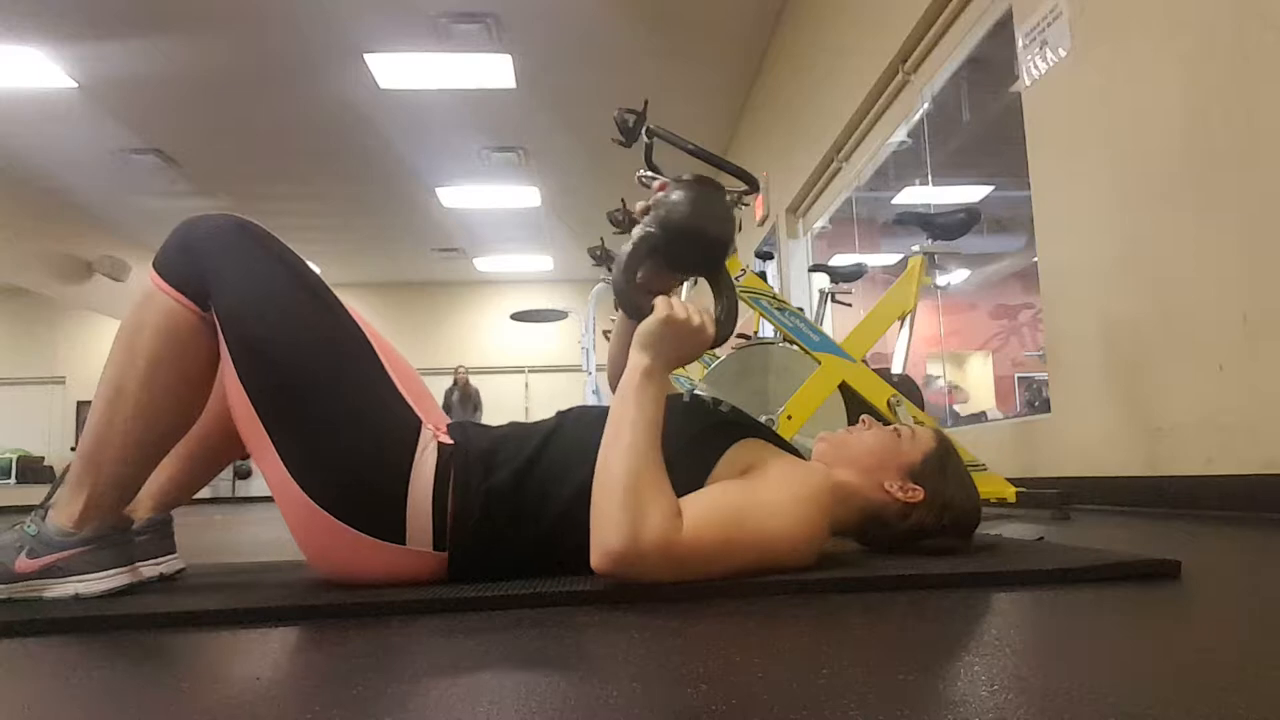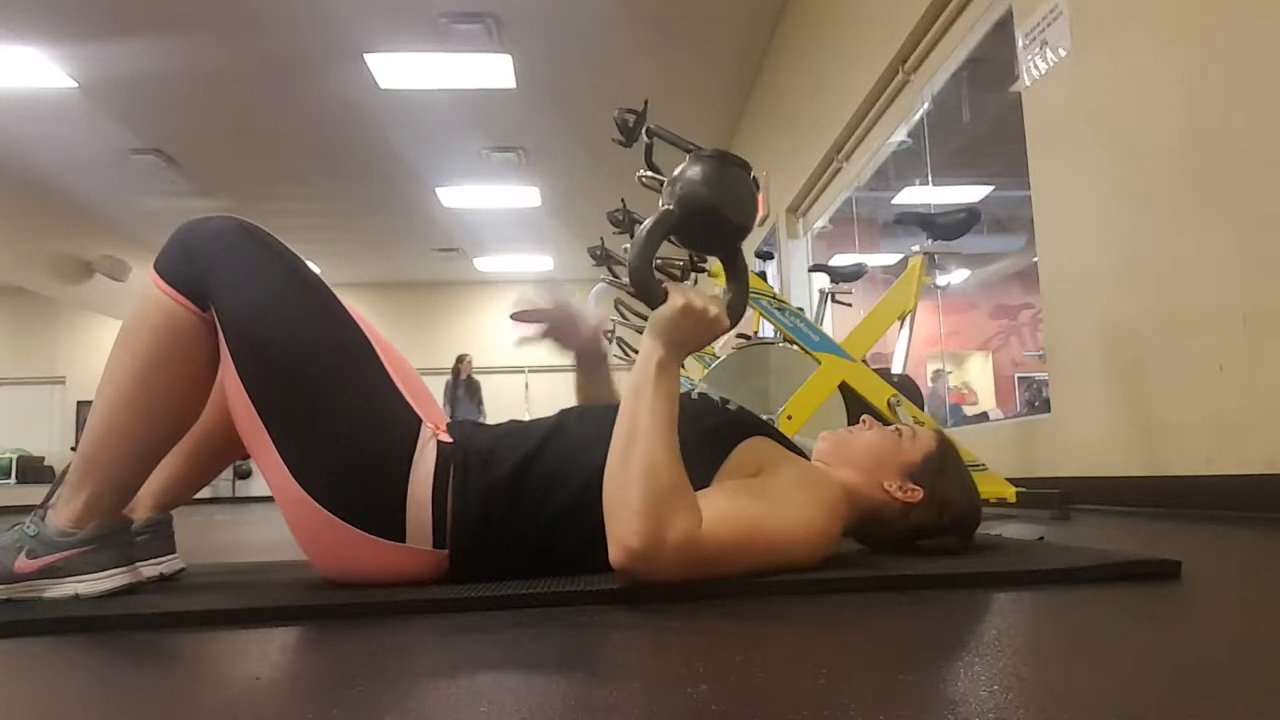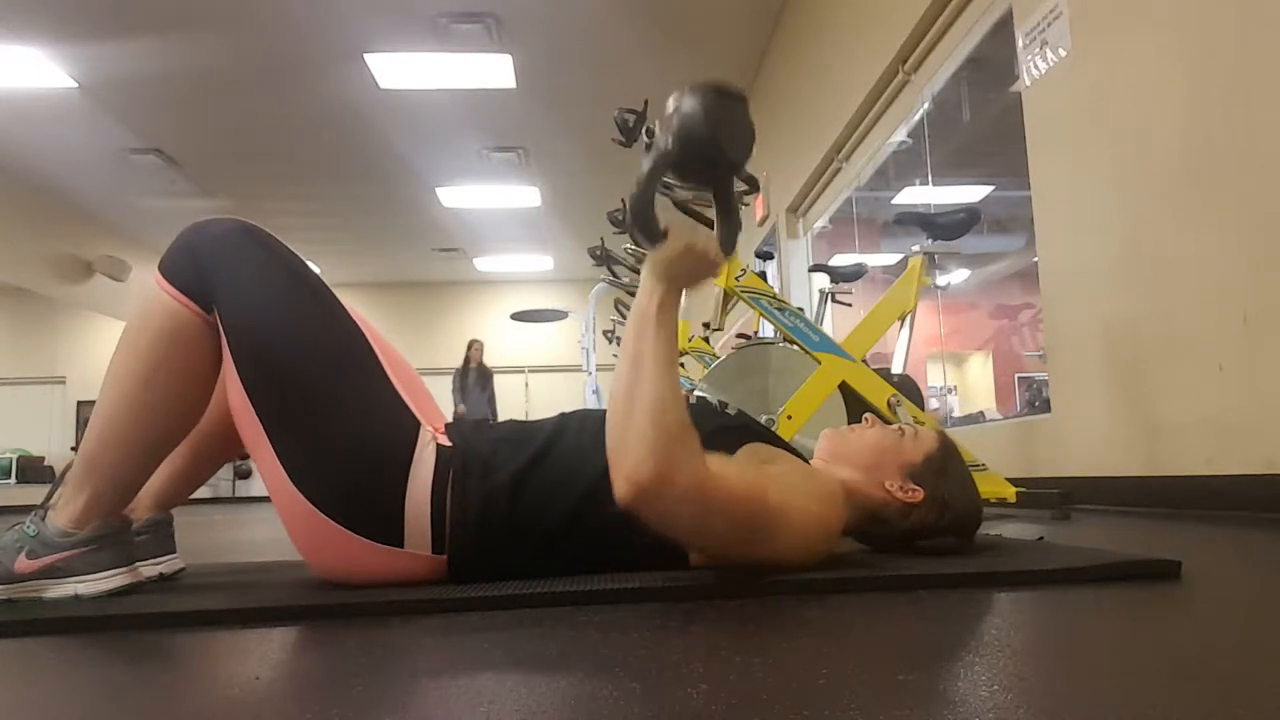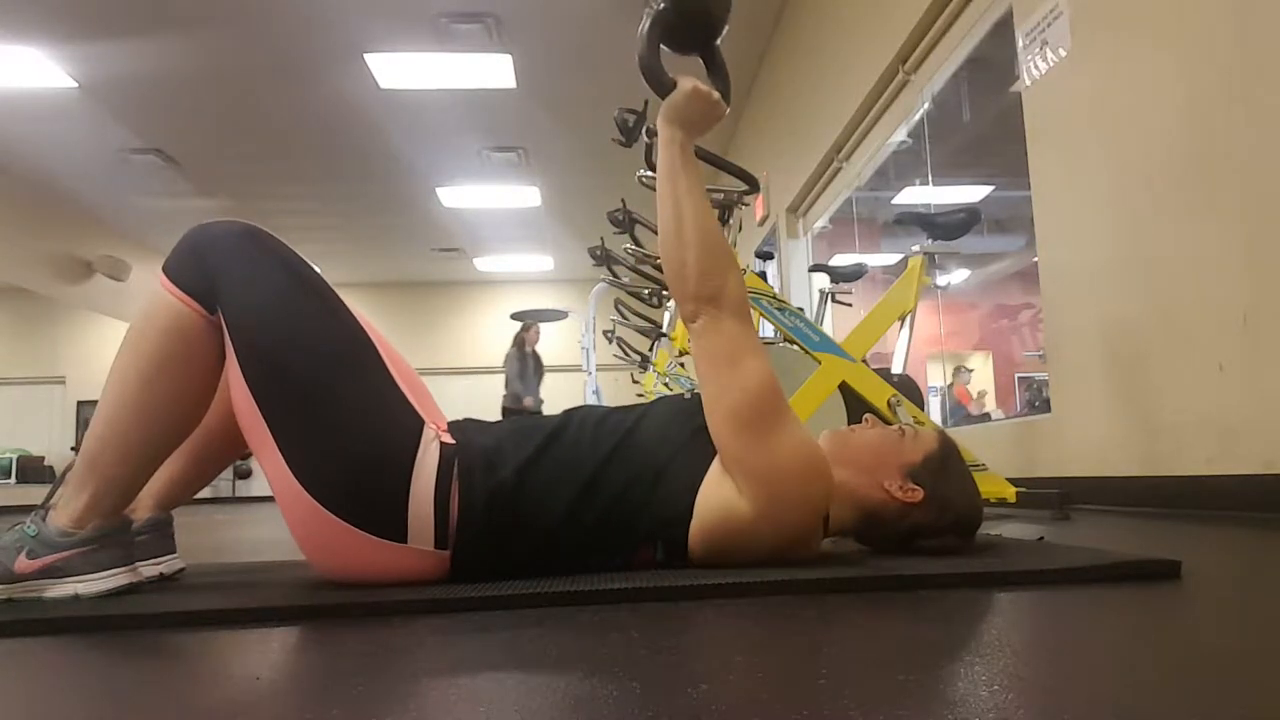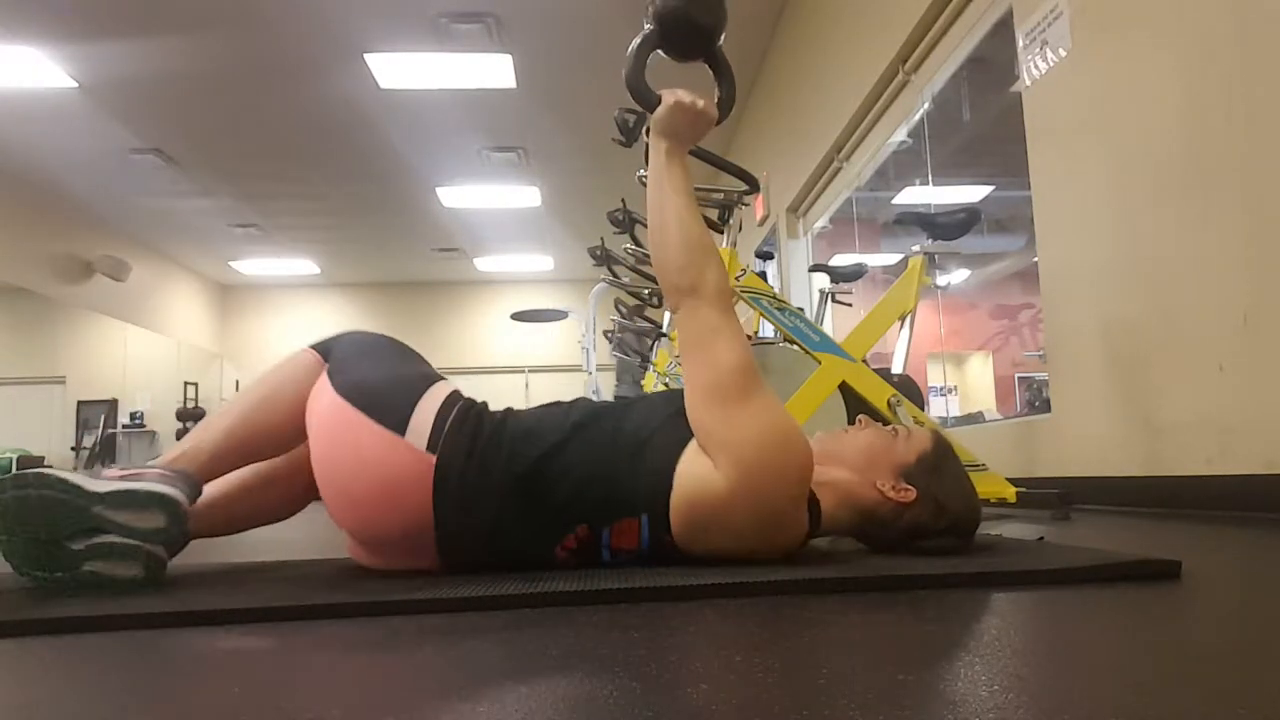
dt=1s
person 1, frame 1
left shoulder: (795, 507)
right shoulder: (779, 475)
left elbow: (619, 546)
right elbow: (630, 405)
left wrist: (653, 362)
right wrist: (650, 286)
left hip: (405, 509)
right hip: (439, 476)
left knee: (211, 249)
right knee: (251, 337)
right ankle: (123, 527)
person 1, frame 2
left shoulder: (807, 506)
right shoulder: (787, 477)
left elbow: (640, 541)
left wrist: (658, 354)
right wrist: (592, 354)
left hip: (409, 506)
right hip: (443, 472)
left knee: (213, 252)
right knee: (251, 339)
right ankle: (125, 525)
person 1, frame 3
left shoulder: (804, 510)
right shoulder: (792, 483)
left elbow: (645, 477)
right elbow: (652, 461)
left wrist: (658, 294)
right wrist: (665, 291)
left hip: (406, 508)
right hip: (442, 474)
left knee: (218, 255)
right knee: (252, 344)
right ankle: (128, 524)
person 1, frame 4
left shoulder: (789, 491)
right shoulder: (780, 495)
left elbow: (711, 304)
right elbow: (716, 314)
left wrist: (676, 140)
left hip: (409, 506)
right hip: (444, 482)
left knee: (222, 257)
right knee: (253, 335)
right ankle: (126, 523)
person 1, frame 5
left shoulder: (773, 468)
right shoulder: (778, 514)
left elbow: (696, 297)
left wrist: (669, 150)
left hip: (426, 457)
right hip: (443, 529)
left ankle: (157, 485)
right ankle: (155, 523)
